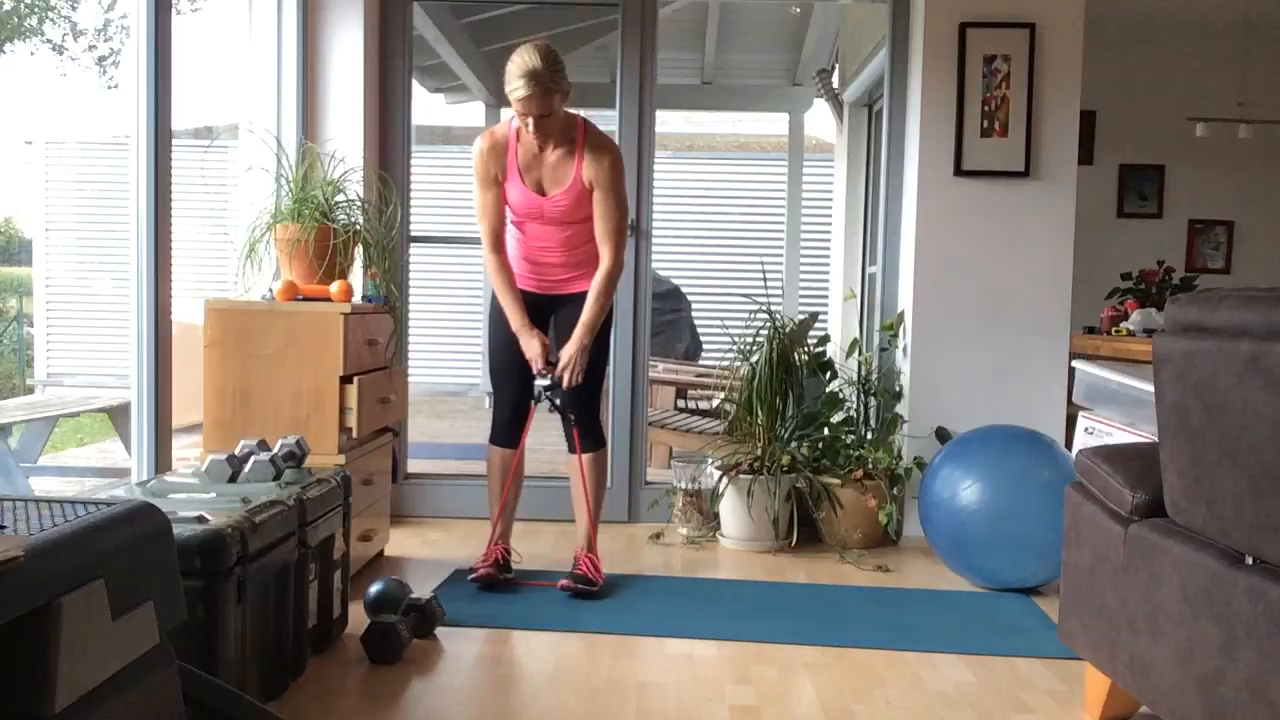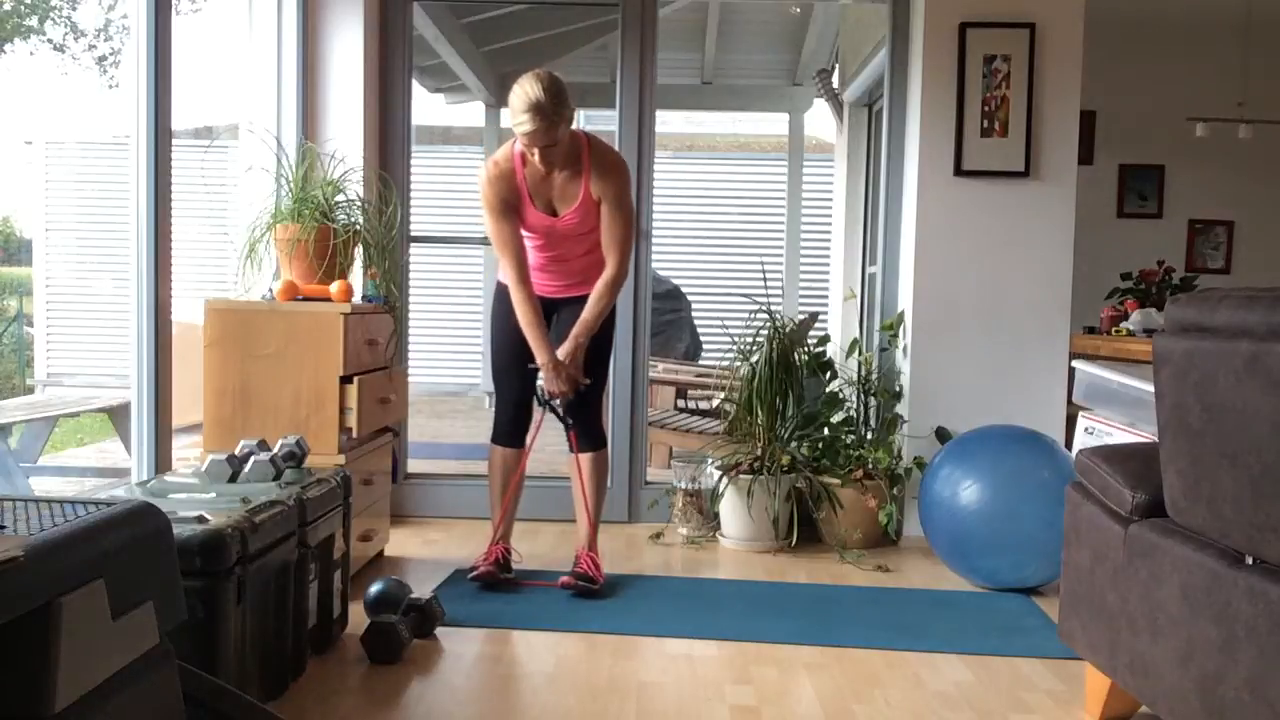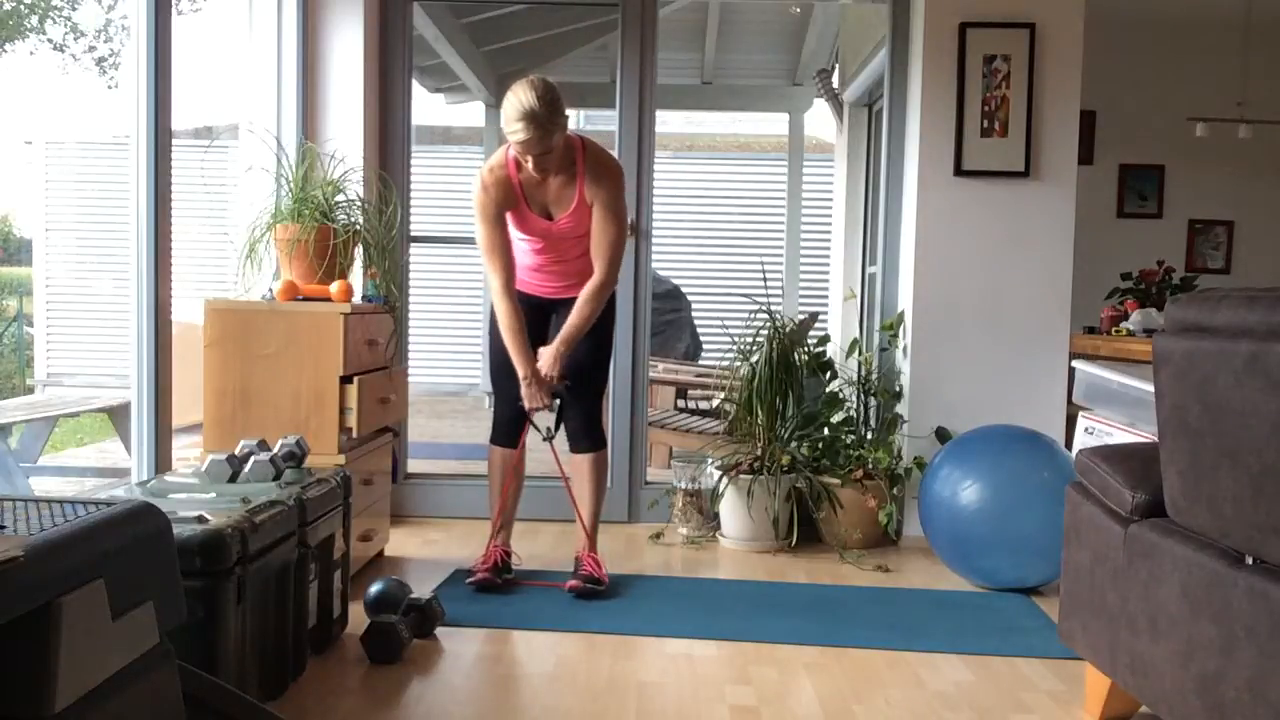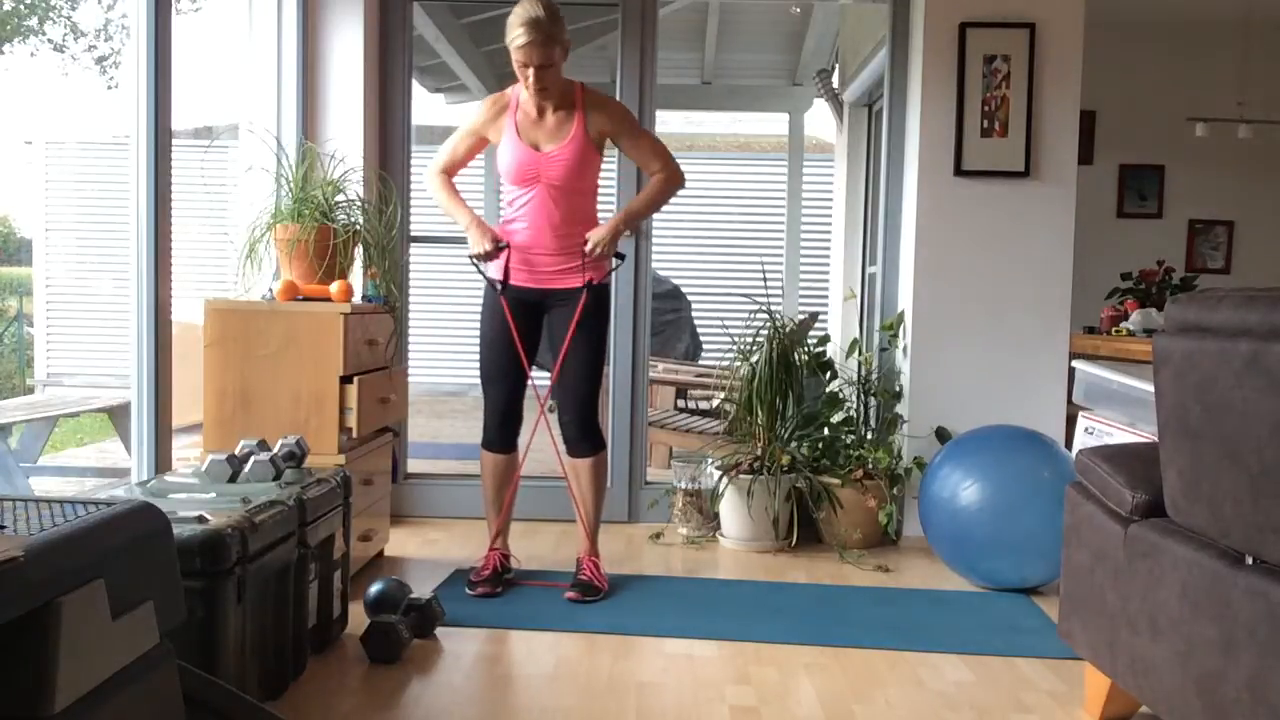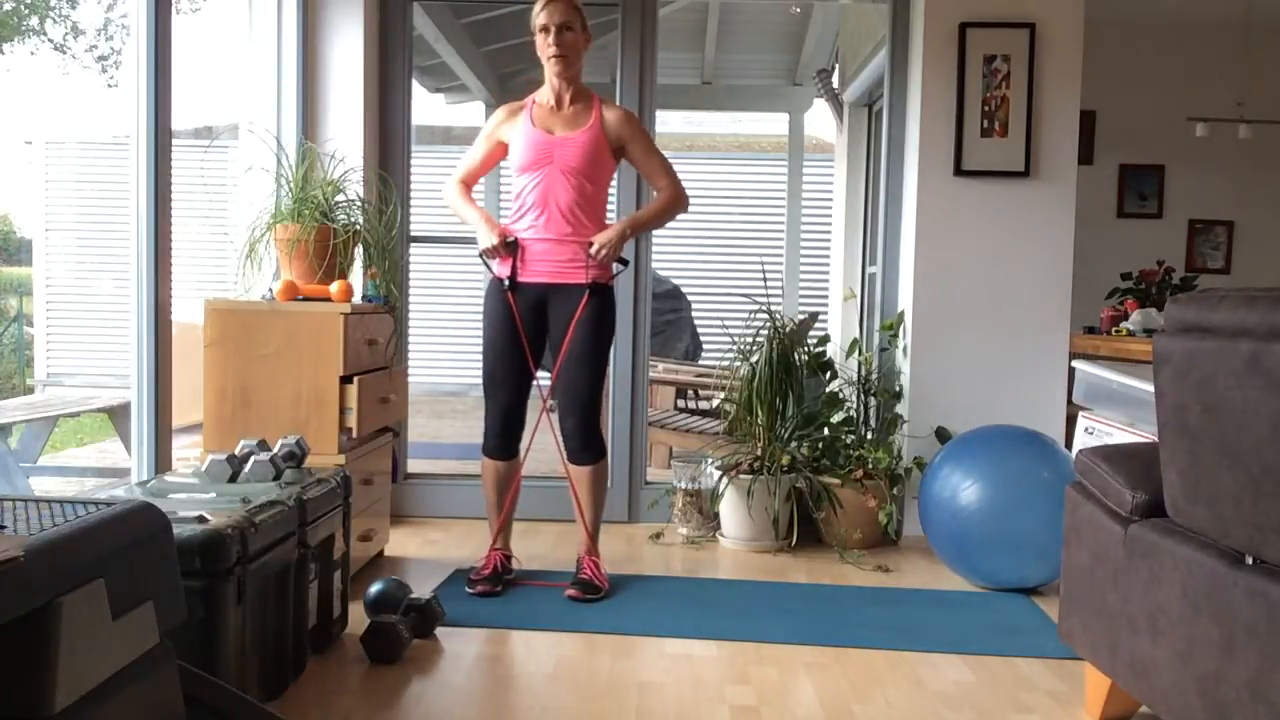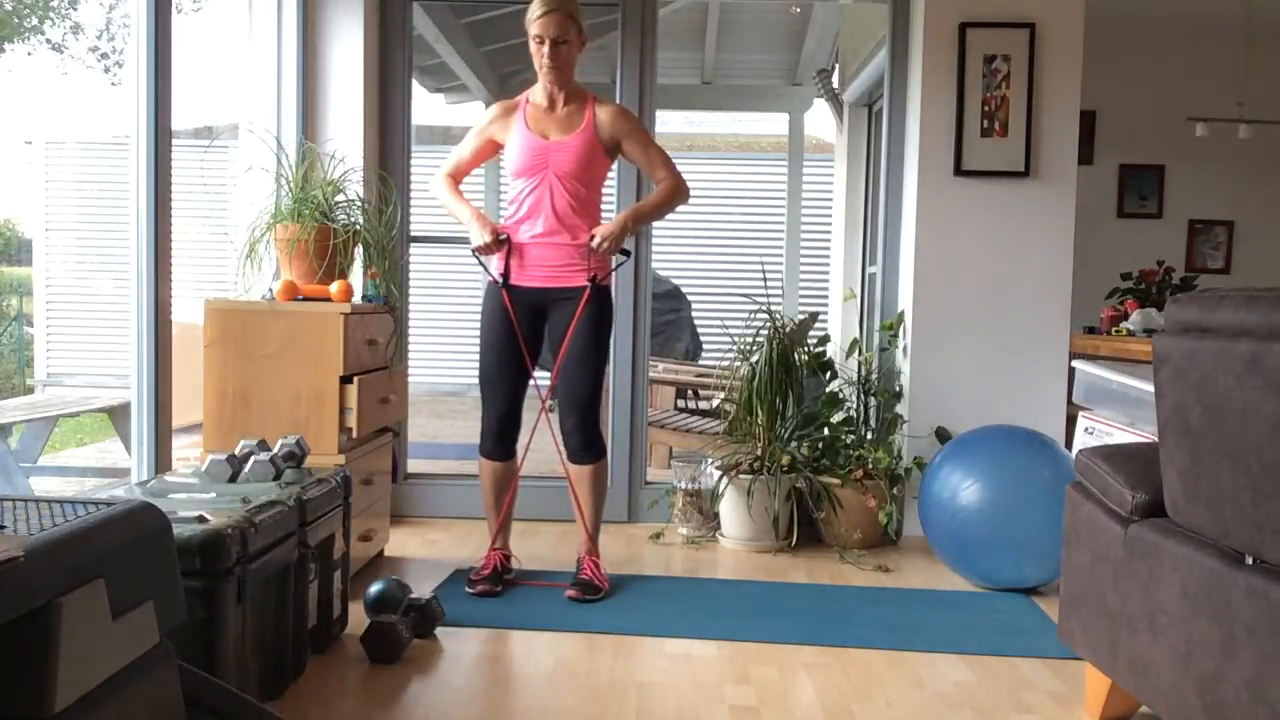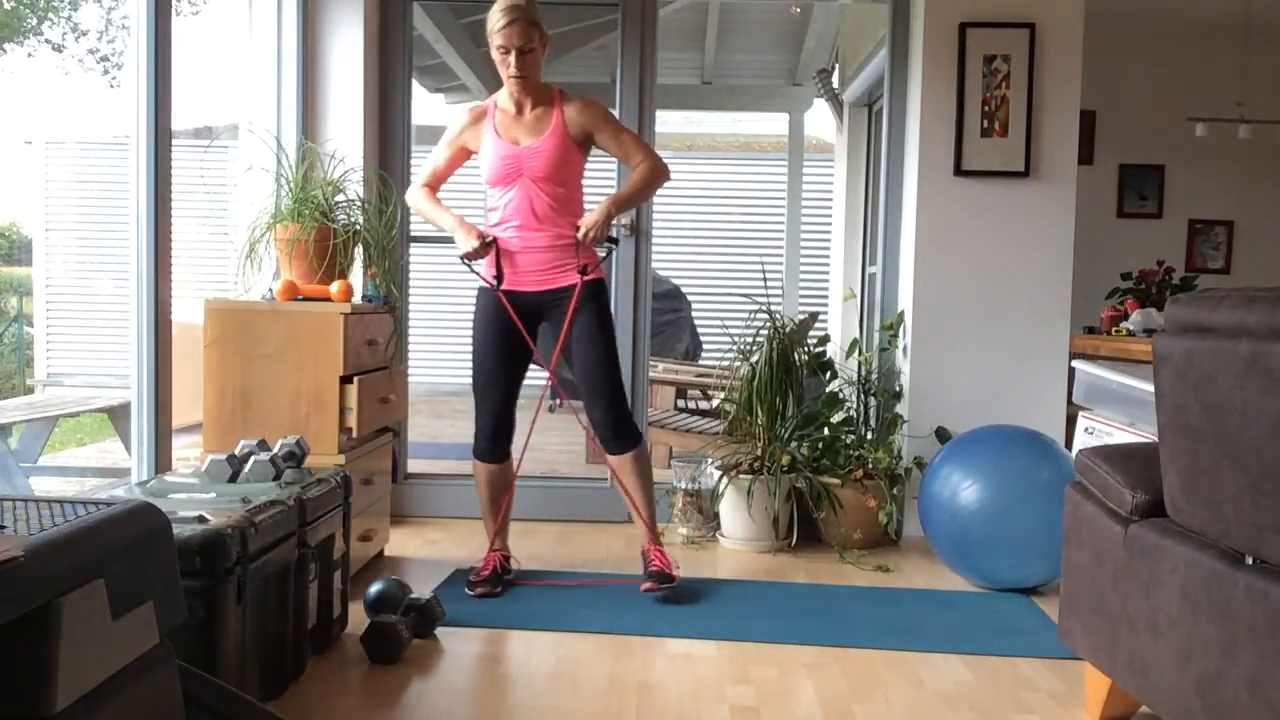
dt=0.7s
person 1, frame 1
left shoulder: (599, 154)
right shoulder: (492, 149)
left elbow: (611, 258)
right elbow: (493, 247)
left wrist: (581, 340)
right wrist: (524, 331)
left hip: (581, 293)
right hip: (517, 292)
left knee: (581, 417)
right knee: (507, 415)
left ankle: (587, 552)
right ankle: (498, 547)
person 1, frame 2
left shoulder: (606, 167)
right shoulder: (499, 173)
left elbow: (617, 265)
right elbow: (517, 277)
left wrist: (575, 344)
right wrist: (546, 361)
left hip: (587, 295)
right hip: (520, 295)
left knee: (583, 416)
right knee: (510, 413)
left ankle: (587, 551)
right ankle: (499, 545)
person 1, frame 3
left shoulder: (600, 170)
right shoulder: (494, 178)
left elbow: (604, 276)
right elbow: (501, 286)
left wrist: (558, 350)
right wrist: (526, 373)
left hip: (584, 296)
right hip: (523, 294)
left knee: (582, 416)
right knee: (508, 414)
left ankle: (589, 552)
right ankle: (499, 547)
person 1, frame 4
left shoulder: (597, 111)
right shoulder: (494, 112)
left elbow: (668, 174)
right elbow: (438, 173)
left wrist: (617, 225)
right wrist: (474, 225)
left hip: (580, 285)
right hip: (510, 282)
left knee: (578, 420)
right knee: (499, 416)
left ankle: (589, 556)
right ankle: (497, 551)
person 1, frame 5
left shoulder: (612, 120)
right shoulder: (511, 118)
left elbow: (673, 195)
right elbow: (456, 184)
left wrist: (623, 230)
right wrist: (483, 224)
left hip: (583, 286)
right hip: (515, 282)
left knee: (579, 421)
right knee: (501, 418)
left ankle: (589, 556)
right ankle: (498, 552)
person 1, frame 6
left shoulder: (608, 118)
right shoulder: (504, 116)
left elbow: (673, 185)
right elbow: (444, 179)
left wrist: (626, 220)
right wrist: (474, 219)
left hip: (580, 286)
right hip: (513, 283)
left knee: (579, 421)
right knee: (498, 418)
left ankle: (590, 556)
right ankle: (498, 550)
person 1, frame 7
left shoulder: (577, 113)
right shoulder: (475, 123)
left elbow: (653, 167)
right elbow: (419, 190)
left wrist: (610, 207)
right wrist: (457, 226)
left hip: (574, 283)
right hip: (503, 288)
left knee: (609, 413)
right knee: (491, 423)
left ankle: (652, 546)
right ankle: (497, 552)
